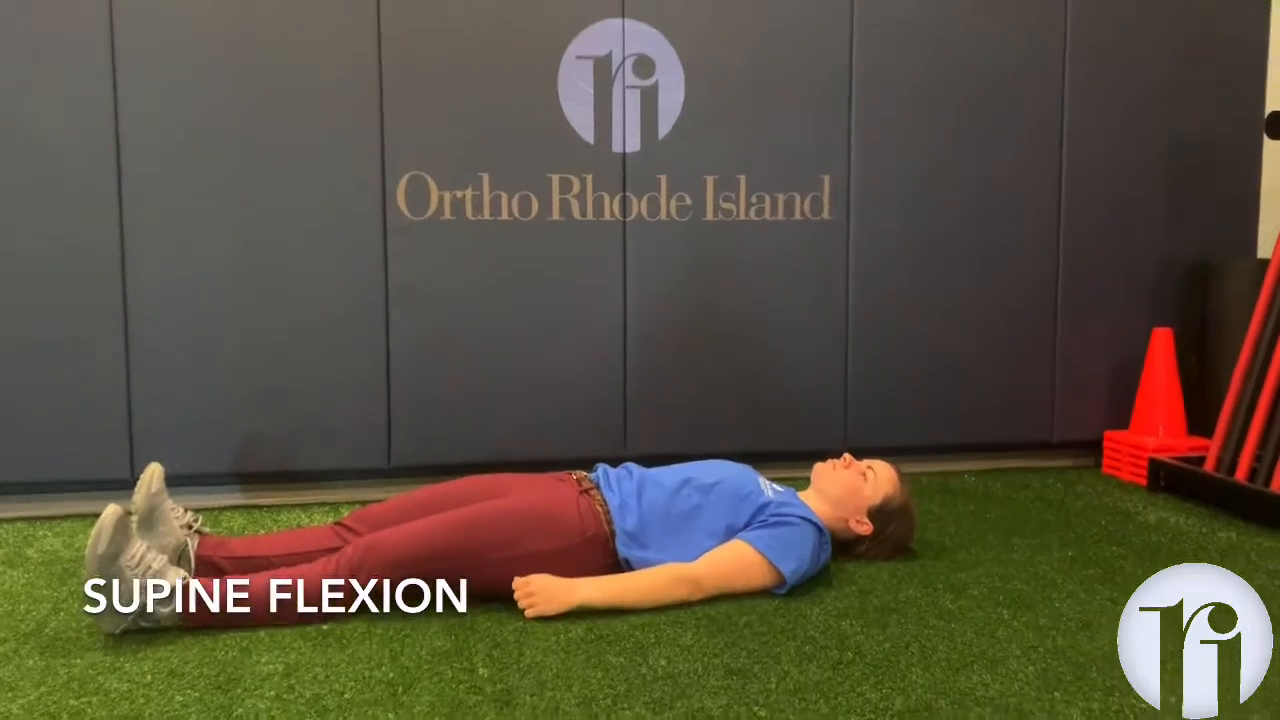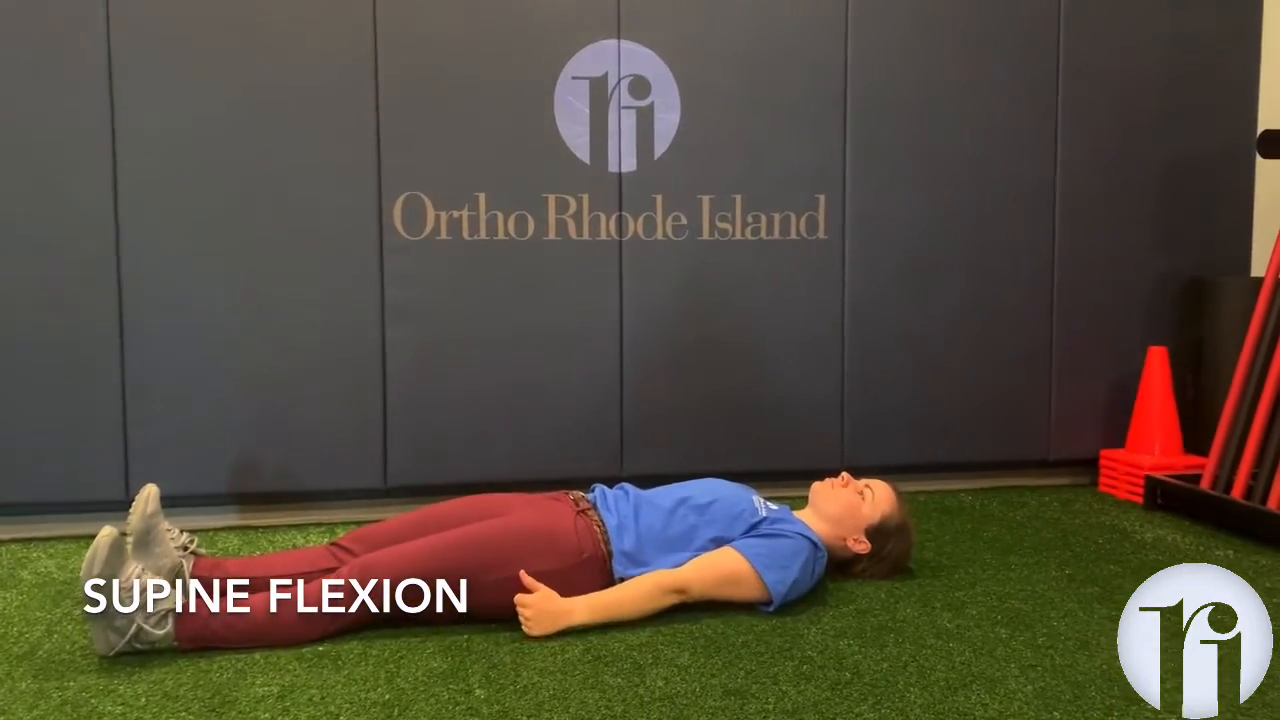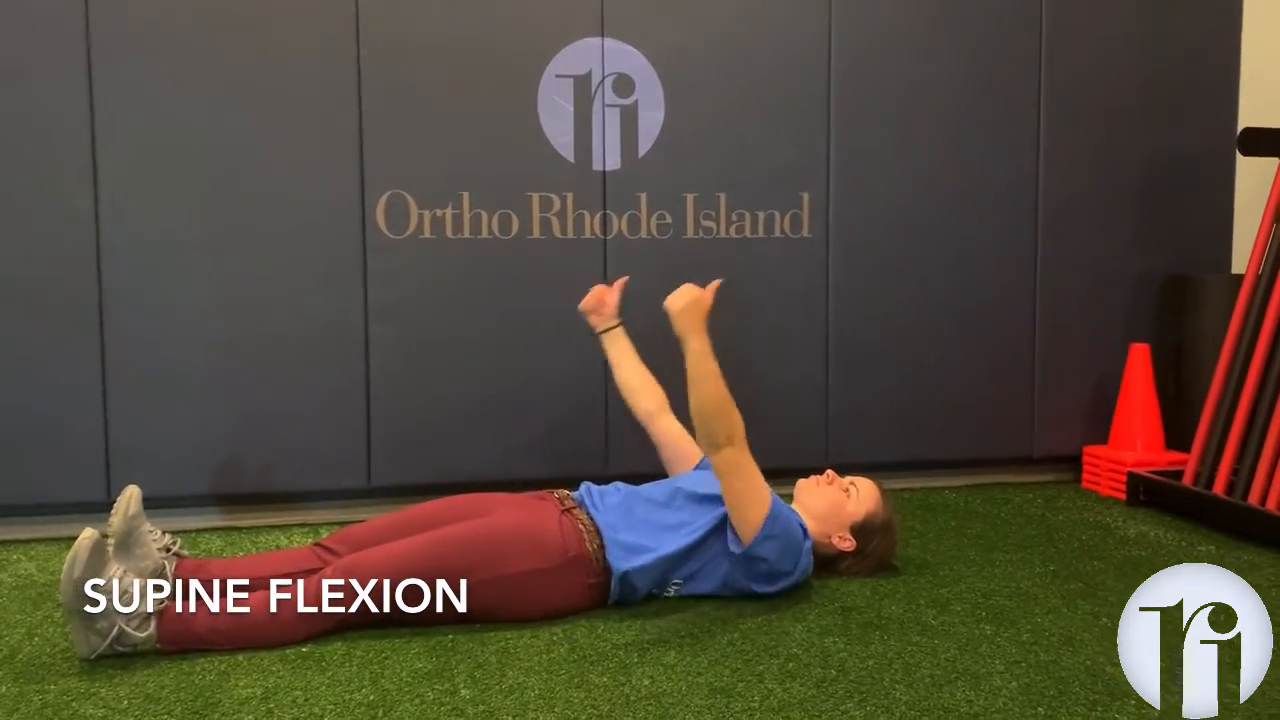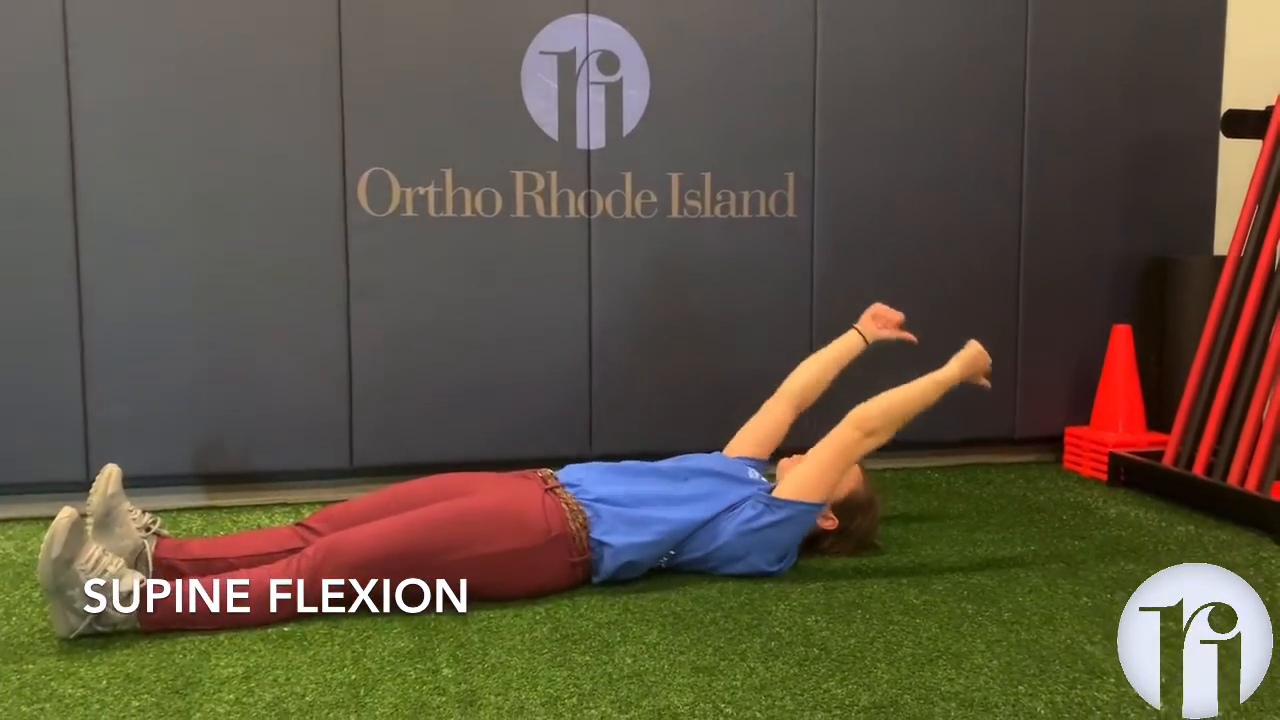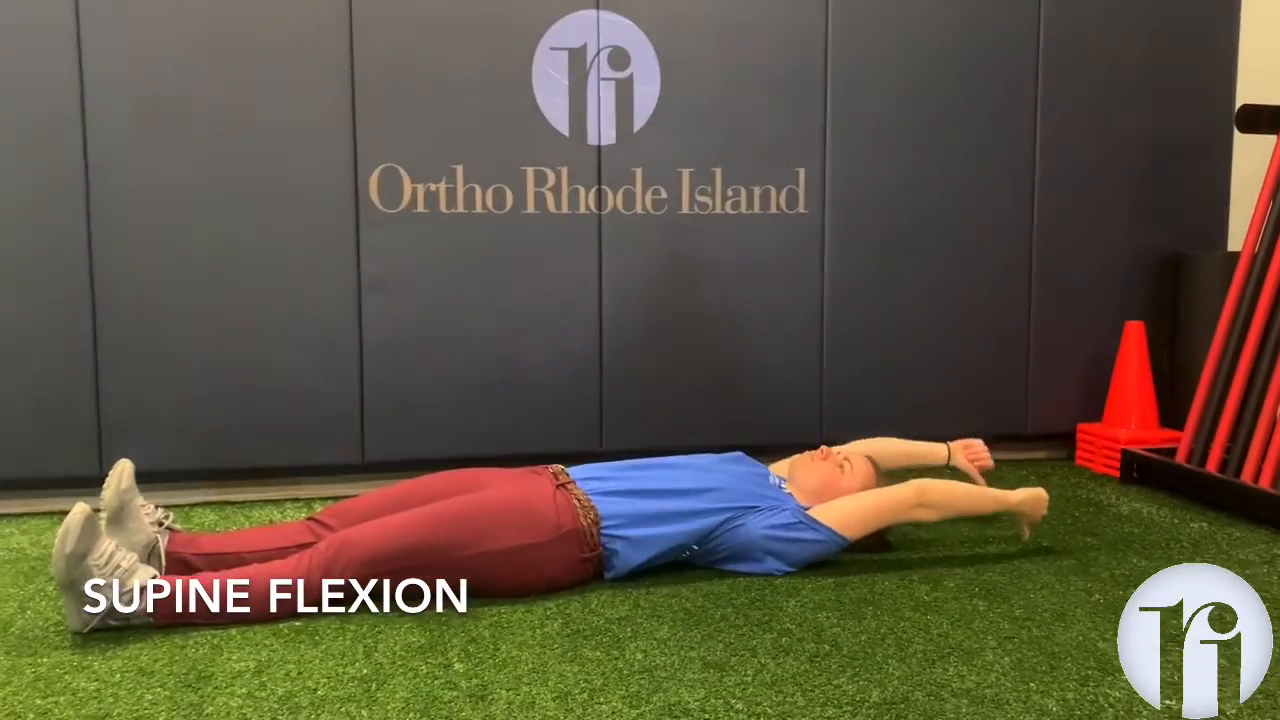
dt=1s
person 1, frame 1
left shoulder: (799, 539)
right shoulder: (772, 497)
left elbow: (691, 579)
left wrist: (573, 593)
left hip: (588, 535)
right hip: (578, 488)
left knee: (372, 562)
right knee: (361, 529)
left ankle: (172, 597)
right ankle: (197, 548)
person 1, frame 2
left shoulder: (792, 555)
right shoulder: (766, 516)
left elbow: (680, 583)
left wrist: (570, 612)
left hip: (582, 553)
right hip: (574, 508)
left knee: (368, 585)
right knee: (354, 555)
left ankle: (164, 620)
right ankle: (190, 567)
person 1, frame 3
left shoulder: (779, 549)
right shoulder: (738, 505)
left elbow: (725, 441)
right elbow: (657, 415)
left wrist: (693, 335)
right wrist: (611, 331)
left hip: (570, 558)
right hip: (557, 511)
left knee: (349, 588)
right knee: (340, 553)
left ankle: (145, 622)
right ankle: (169, 570)
person 1, frame 4
left shoulder: (769, 531)
right shoulder: (742, 477)
left elbow: (853, 431)
right elbow: (791, 398)
left wrist: (951, 373)
right wrist: (860, 335)
left hip: (556, 538)
right hip: (540, 492)
left knee: (331, 569)
right knee: (325, 532)
left ankle: (125, 600)
right ankle: (151, 552)
person 1, frame 5
left shoulder: (791, 530)
right shoulder: (767, 478)
left elbow: (902, 499)
right elbow: (861, 440)
left wrist: (1012, 500)
right wrist: (950, 450)
left hip: (564, 534)
right hip: (546, 489)
left knee: (347, 563)
right knee: (339, 525)
left ankle: (142, 597)
right ankle: (167, 546)
